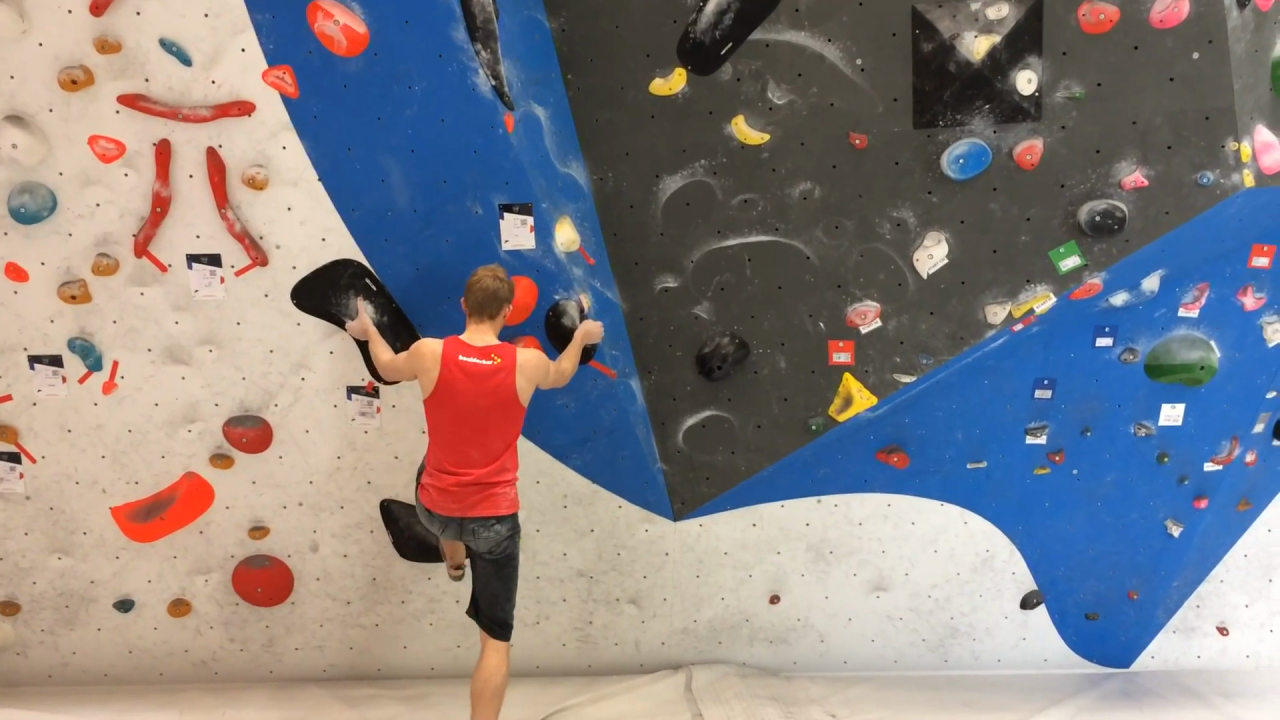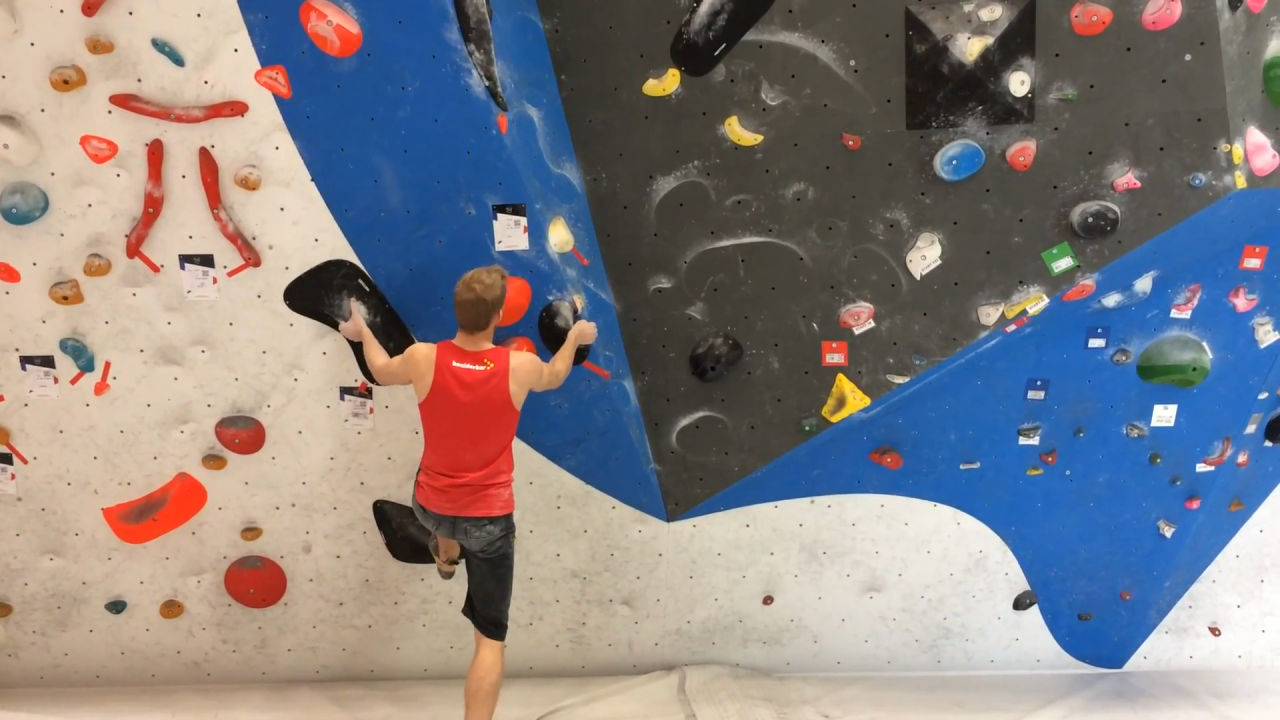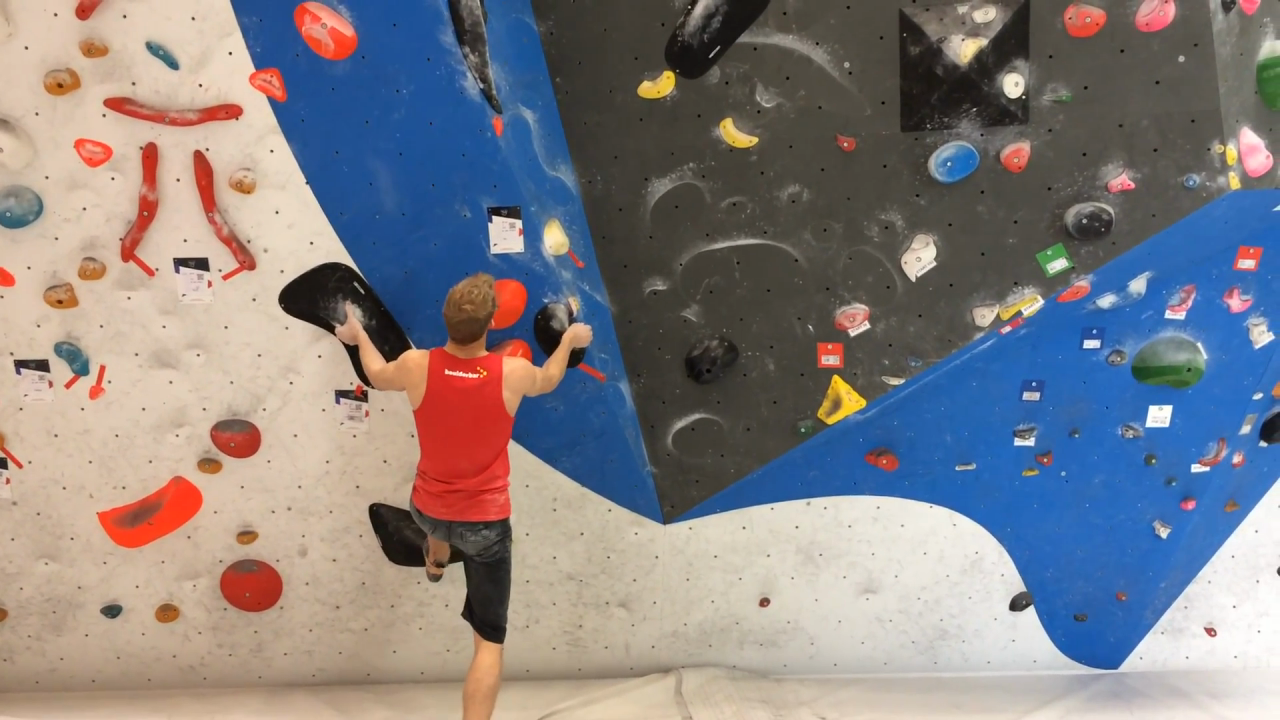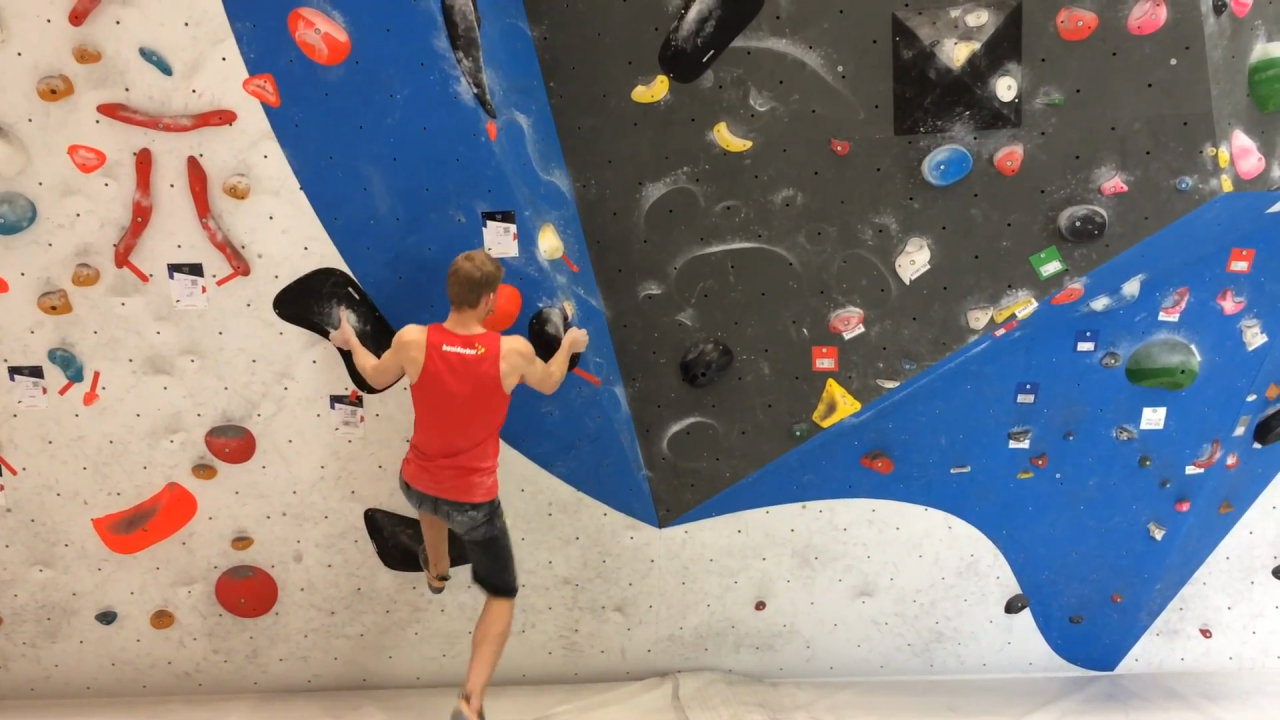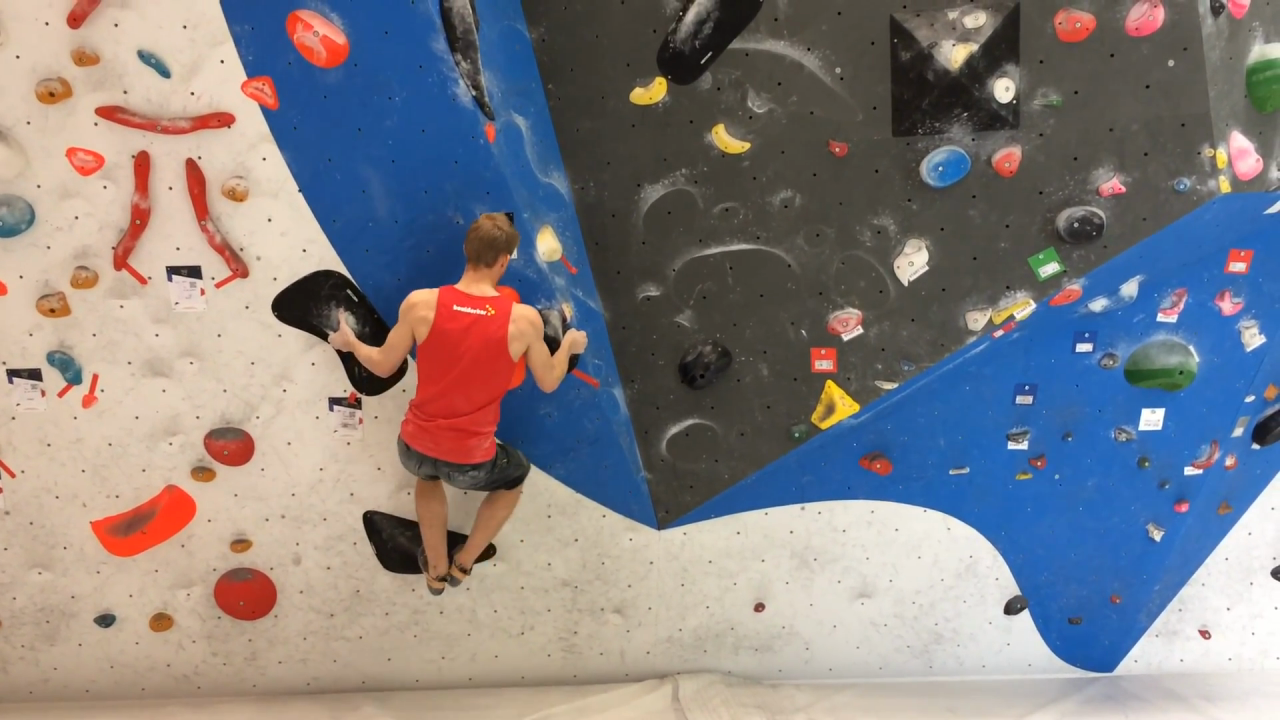
dt=0.5s
person 1, frame 1
left shoulder: (428, 353)
right shoulder: (527, 363)
left elbow: (388, 368)
right elbow: (561, 374)
left wrist: (368, 330)
right wrist: (582, 337)
left hip: (436, 508)
right hip: (495, 516)
right knee: (495, 639)
left ankle: (454, 558)
person 1, frame 2
left shoulder: (423, 358)
right shoulder: (520, 367)
left elbow: (382, 371)
right elbow: (555, 376)
left wrist: (362, 332)
right wrist: (576, 337)
left hip: (431, 507)
right hip: (489, 517)
right knee: (490, 638)
left ankle: (447, 555)
person 1, frame 3
left shoulder: (415, 366)
right shoulder: (513, 373)
left elbow: (377, 375)
right elbow: (549, 379)
left wrist: (358, 335)
right wrist: (569, 340)
left hip: (428, 510)
right hip: (486, 522)
right knee: (489, 641)
left ankle: (437, 558)
person 1, frame 4
left shoulder: (411, 341)
right shoulder: (513, 352)
left elbow: (376, 376)
right elbow: (548, 382)
left wrist: (350, 340)
right wrist: (569, 344)
left hip: (415, 486)
right hip: (474, 500)
right knee: (501, 596)
left ankle: (437, 570)
person 1, frame 5
left shoulder: (420, 304)
right shoulder: (524, 320)
left elbow: (383, 365)
right elbow: (548, 382)
left wrist: (349, 342)
right wrist: (569, 344)
left hip: (415, 446)
right hip: (471, 461)
left knee: (428, 476)
right knee: (514, 476)
left ankle: (436, 571)
right ankle: (462, 565)
